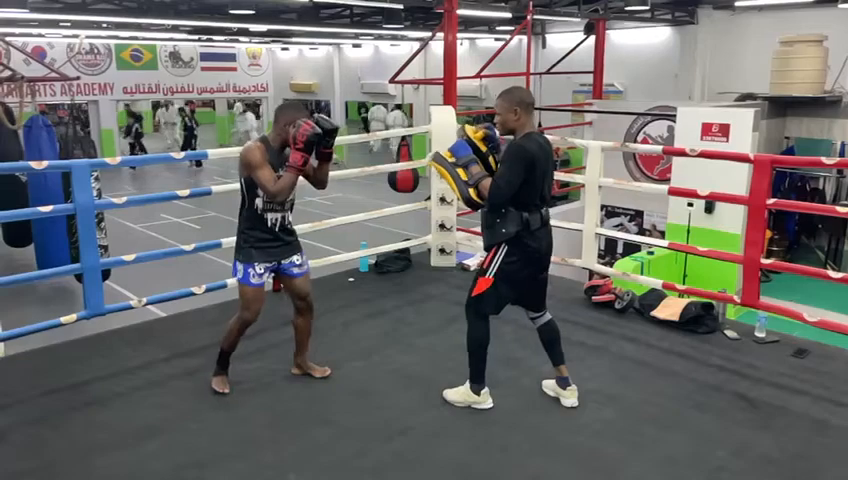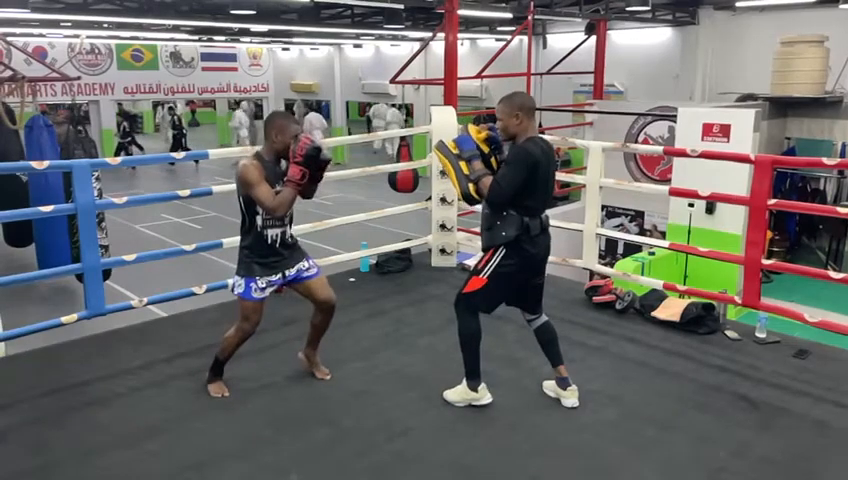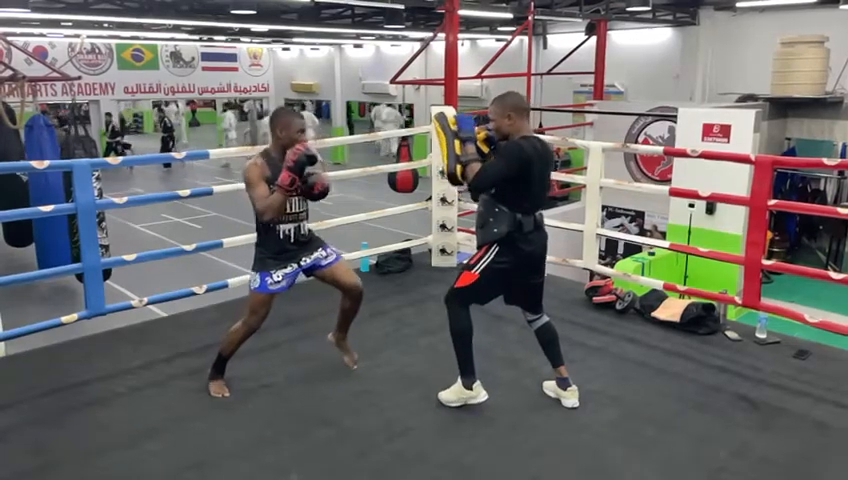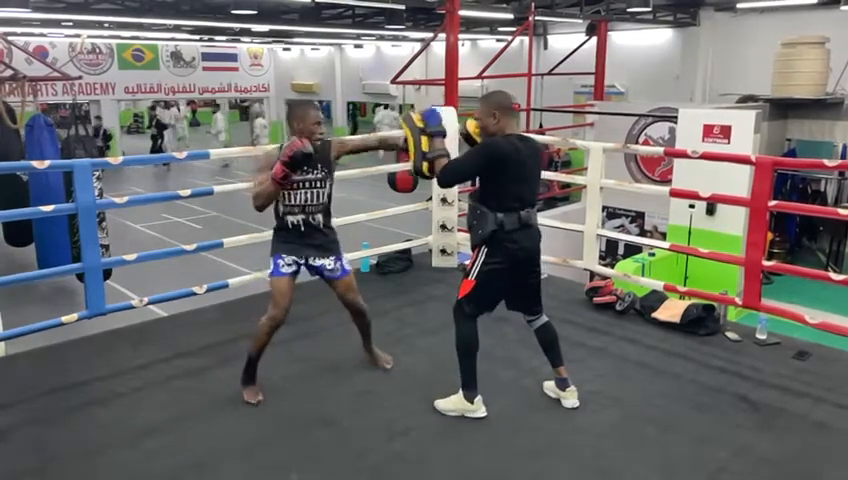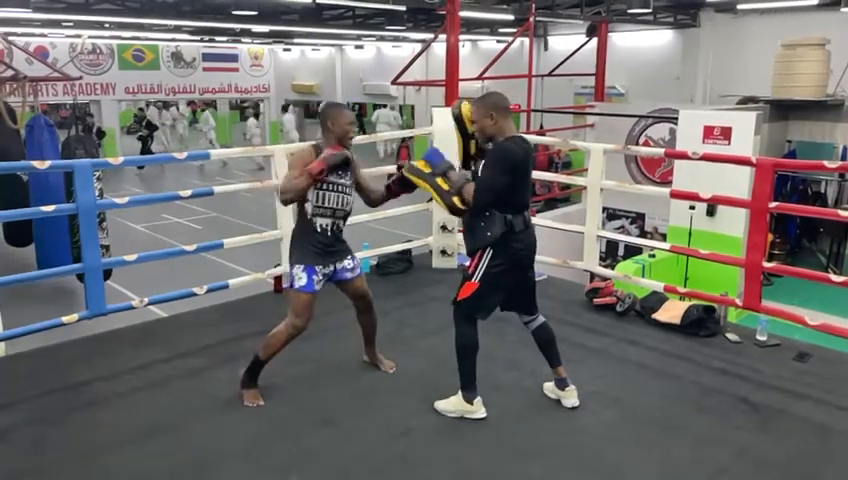
dt=1s
person 1, frame 1
left shoulder: (520, 149)
right shoulder: (542, 144)
left elbow: (496, 195)
left wrist: (470, 162)
left hip: (515, 243)
right hip: (537, 238)
left knee: (476, 308)
right knee: (536, 309)
left ankle: (477, 390)
right ankle: (564, 383)
person 1, frame 2
left shoulder: (523, 153)
right shoulder: (543, 149)
left elbow: (495, 195)
left wrist: (473, 158)
left hip: (513, 246)
right hip: (534, 242)
left knee: (466, 305)
right knee: (533, 311)
left ankle: (474, 387)
right ankle: (564, 384)
person 1, frame 3
left shoulder: (516, 150)
right shoulder: (541, 149)
left elbow: (478, 183)
left wrist: (468, 141)
right wrist: (494, 147)
left hip: (508, 244)
right hip: (532, 240)
left knee: (456, 300)
right knee: (533, 311)
left ankle: (468, 385)
right ankle: (565, 384)
person 1, frame 4
left shoulder: (493, 148)
right shoulder: (534, 149)
left elbow: (446, 177)
left wrist: (436, 136)
left hip: (499, 244)
right hip: (527, 238)
left knee: (465, 312)
right knee: (533, 311)
left ankle: (470, 398)
right ankle: (564, 384)
person 1, frame 5
left shoulder: (504, 153)
right shoulder: (520, 147)
left elbow: (479, 199)
left wrist: (447, 171)
left hip: (500, 245)
right hip: (520, 240)
left knee: (465, 313)
right knee: (529, 311)
left ankle: (469, 400)
right ankle: (564, 385)
person 2, frame 1
left shoulder: (291, 150)
right shoulder: (254, 152)
left elbow: (320, 183)
right elbow: (276, 193)
left wrist: (324, 150)
right wrist: (300, 155)
left hip: (286, 241)
right hip: (254, 246)
left knee: (304, 302)
right knee: (249, 314)
left ankle: (301, 361)
right ankle: (220, 368)
person 2, frame 2
left shoulder: (286, 163)
right shoulder: (250, 169)
left elbow: (306, 194)
right elbow: (276, 209)
left wrist: (315, 171)
right wrist: (299, 169)
left hip: (289, 252)
right hip: (257, 261)
left knee: (327, 301)
right knee: (247, 326)
left ankle: (310, 353)
right ankle: (214, 375)
person 2, frame 3
left shoulder: (295, 157)
right shoulder: (257, 167)
left elbow: (311, 186)
right elbow: (266, 213)
left wrist: (316, 183)
right wrist: (291, 174)
left hip: (307, 243)
right hip: (273, 254)
left knee: (354, 287)
right knee: (252, 321)
left ankle: (340, 337)
right ankle: (216, 372)
person 2, frame 4
left shoulder: (331, 149)
right shoulder: (274, 157)
left elbow: (374, 142)
right elbow: (259, 203)
left wrist: (406, 142)
right wrist: (285, 168)
left hip: (323, 241)
right hip: (287, 244)
left knee: (355, 303)
right knee: (277, 314)
left ankle: (369, 347)
right ankle: (248, 377)
person 2, frame 5
left shoulder: (350, 161)
right shoulder: (307, 155)
left elbow: (373, 199)
right elbow: (286, 196)
left wrist: (397, 186)
right wrist: (321, 167)
left hip: (338, 247)
right hip: (308, 251)
left knee: (364, 300)
right knee: (297, 322)
left ankle: (371, 352)
right ankle: (249, 378)
